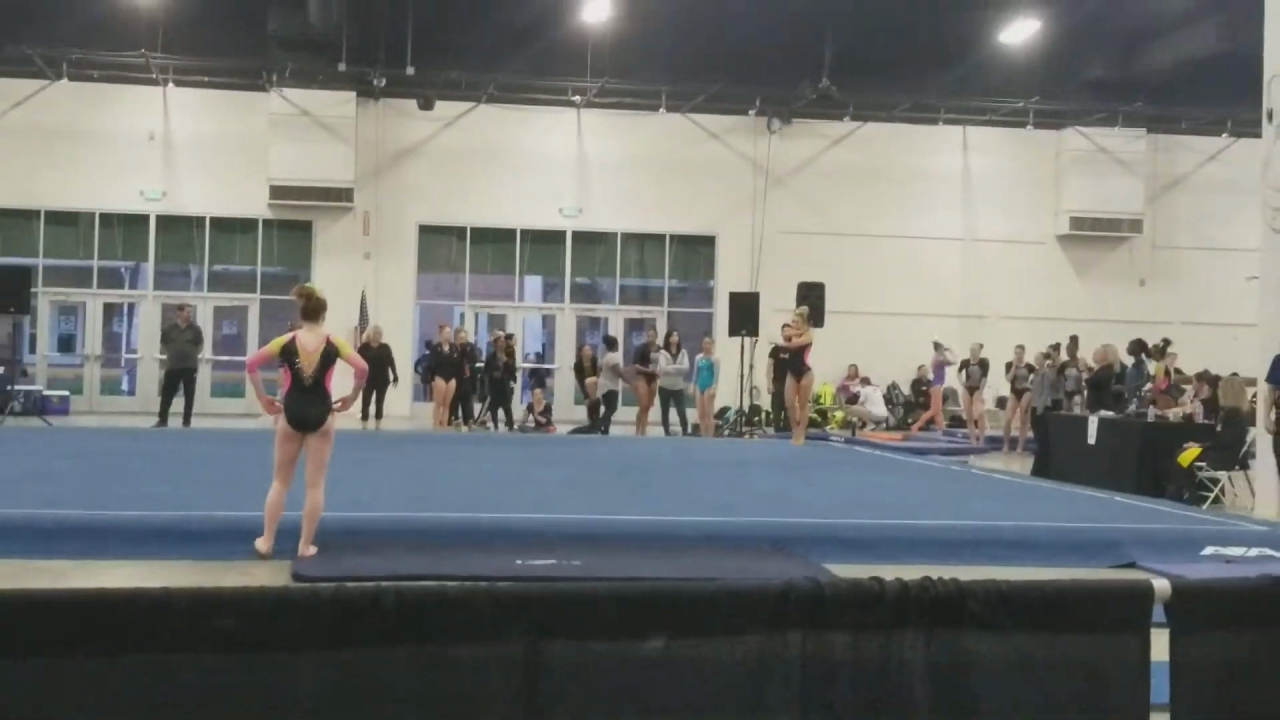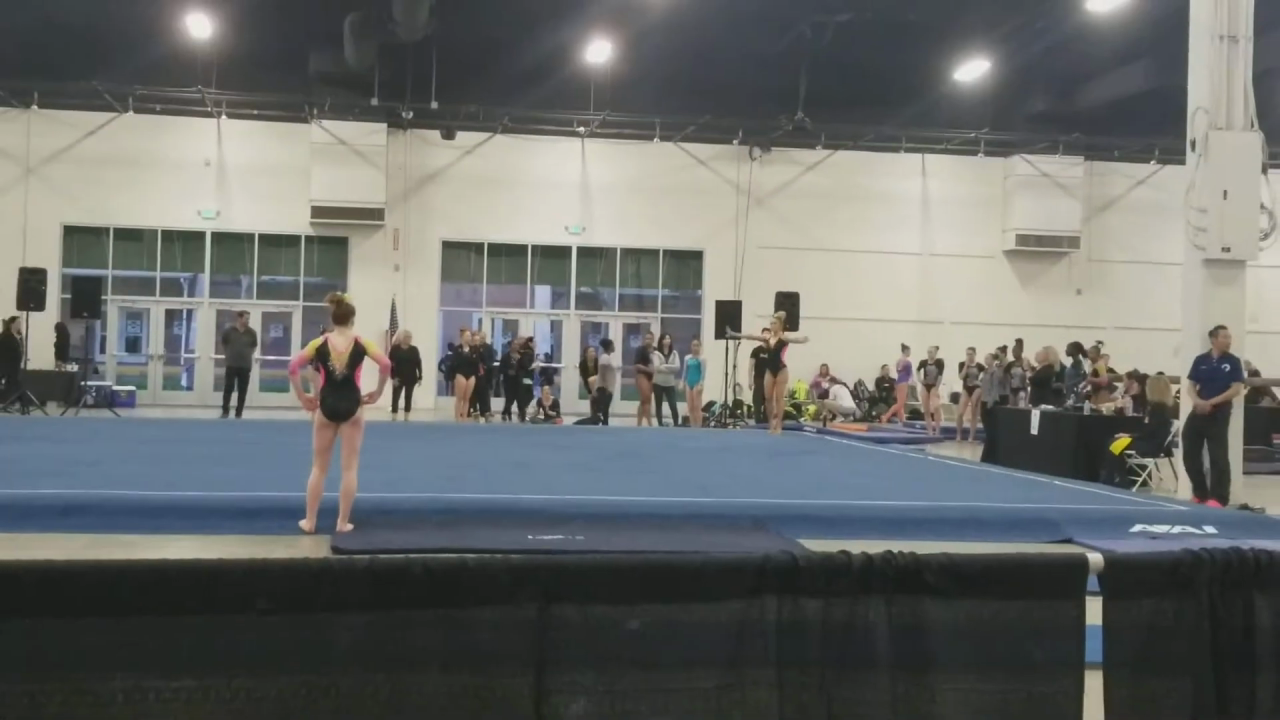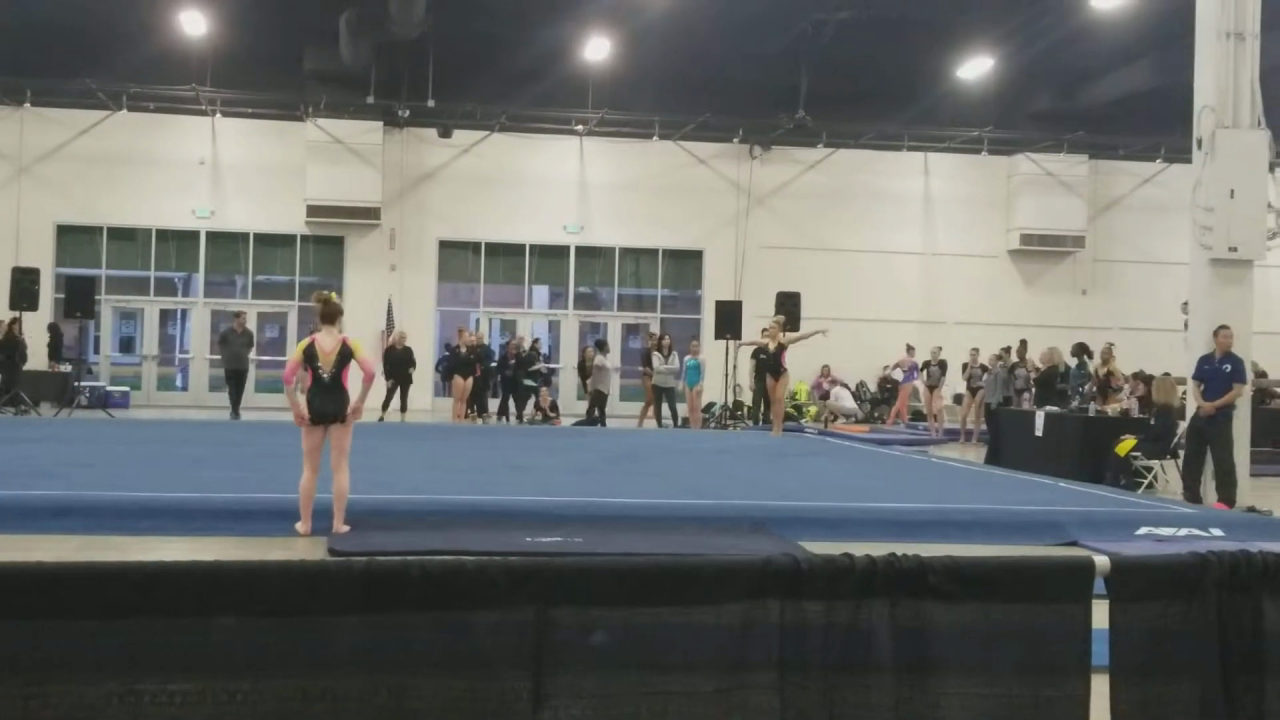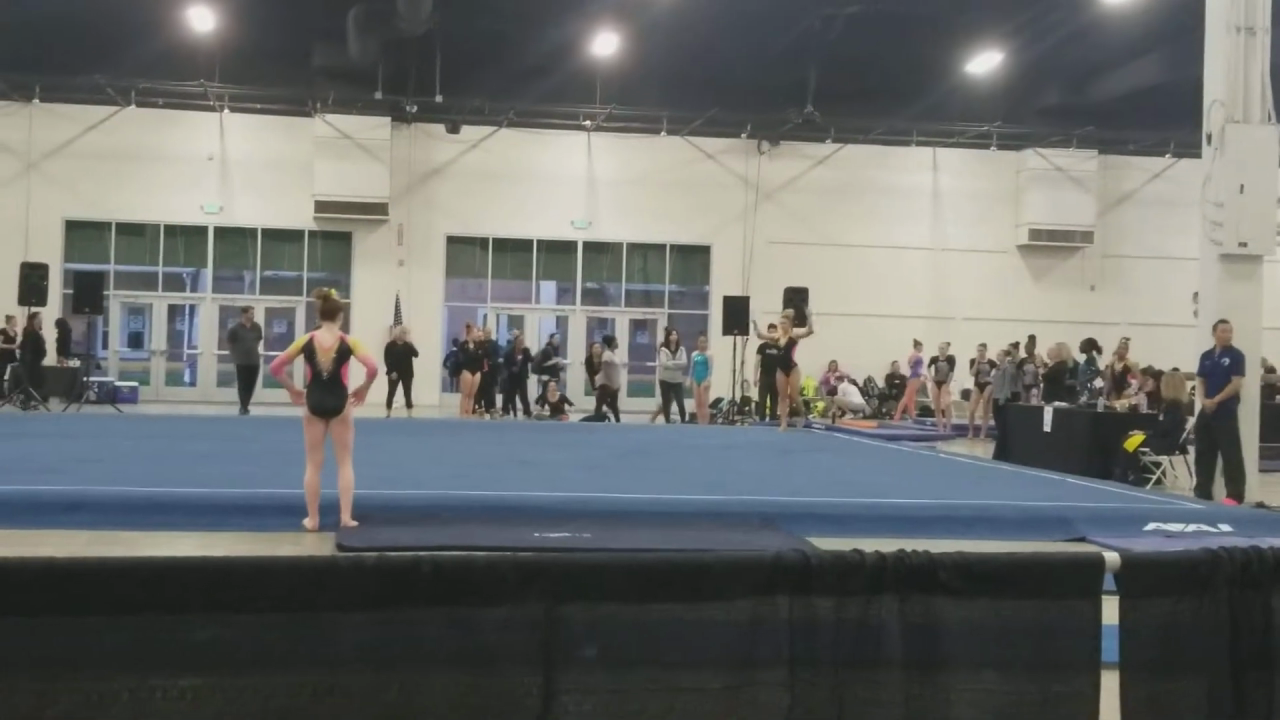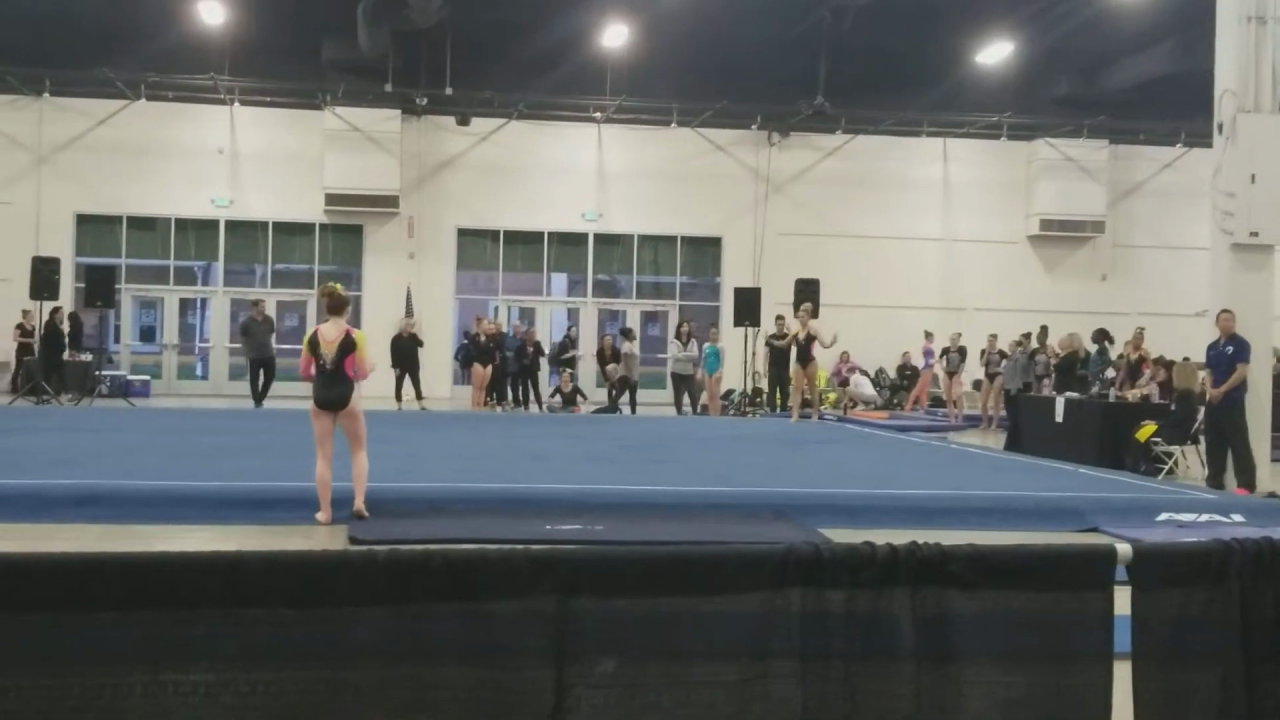
dt=0.3s
person 1, frame 1
left shoulder: (286, 341)
right shoulder: (333, 342)
left elbow: (252, 364)
right elbow: (362, 369)
left wrist: (264, 399)
right wrist: (351, 398)
left hip: (291, 414)
right hip: (321, 415)
left knee: (280, 481)
right knee: (315, 485)
left ankle: (267, 541)
right ankle: (306, 545)
person 1, frame 2
left shoulder: (320, 343)
right shoulder: (361, 343)
left elbow: (293, 367)
right elbow: (386, 364)
left wrist: (302, 396)
right wrist: (377, 393)
left hip: (326, 406)
right hip: (352, 407)
left knee: (319, 467)
right knee: (349, 468)
left ankle: (310, 521)
right ankle: (343, 522)
person 1, frame 3
left shoulder: (307, 344)
right shoulder: (349, 344)
left elbow: (288, 376)
right elbow: (370, 373)
left wrist: (297, 409)
right wrist: (359, 404)
left hip: (314, 409)
right hip: (340, 409)
left knee: (310, 469)
right knee: (340, 469)
left ankle: (305, 523)
right ankle: (338, 523)
person 1, frame 4
left shoulder: (306, 340)
right shoulder: (348, 341)
left elbow: (275, 367)
right elbow: (372, 368)
left wrist: (293, 390)
right wrist: (363, 390)
left hip: (314, 404)
right hip: (340, 404)
left knee: (313, 465)
right knee: (344, 463)
left ankle: (312, 519)
right ankle: (346, 517)
person 1, frame 5
left shoulder: (312, 335)
right shoulder: (355, 336)
left elbow: (304, 373)
right elbow: (360, 374)
right wrist: (370, 368)
left hip: (320, 397)
right hip: (346, 397)
left knee: (323, 456)
right knee: (358, 450)
left ankle: (325, 511)
right ankle: (359, 502)
